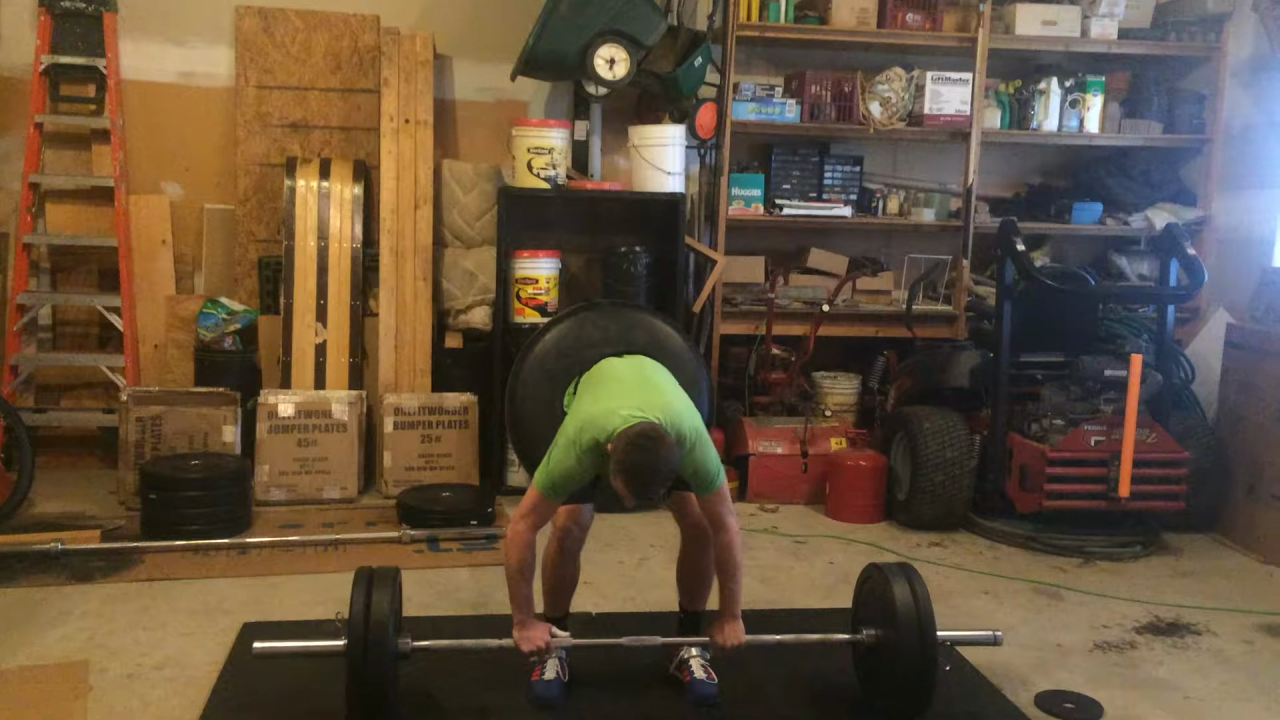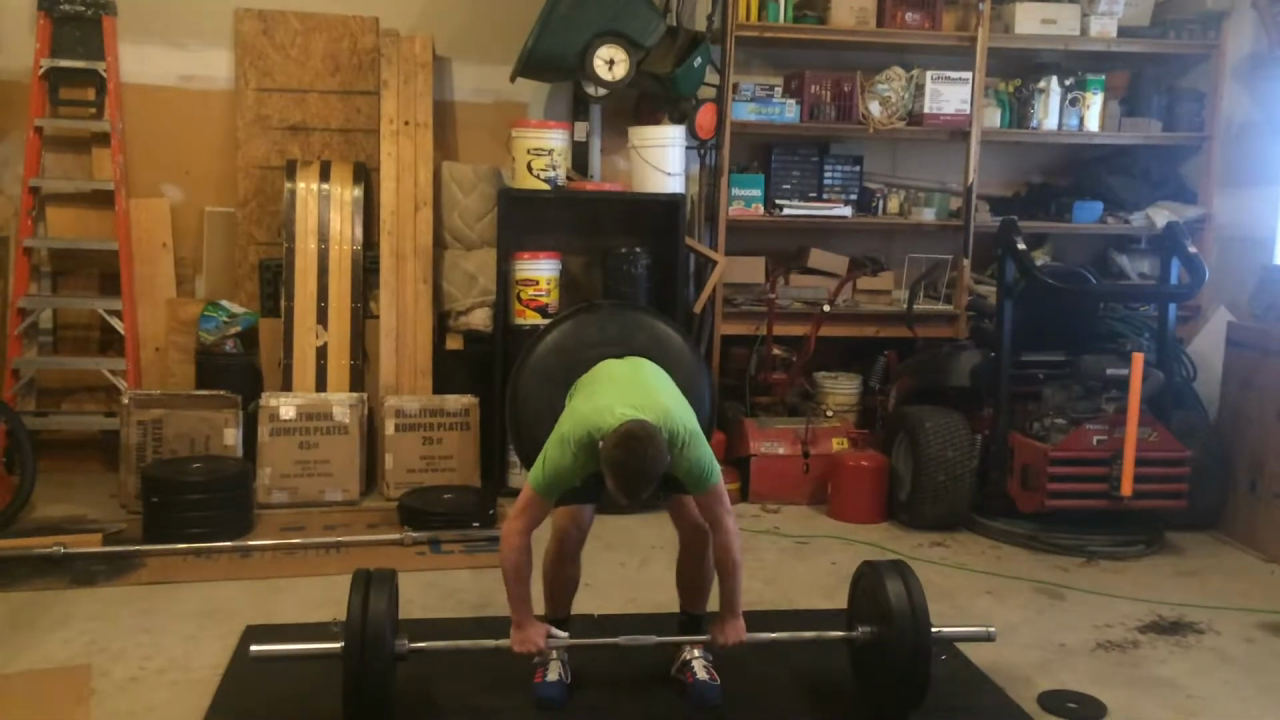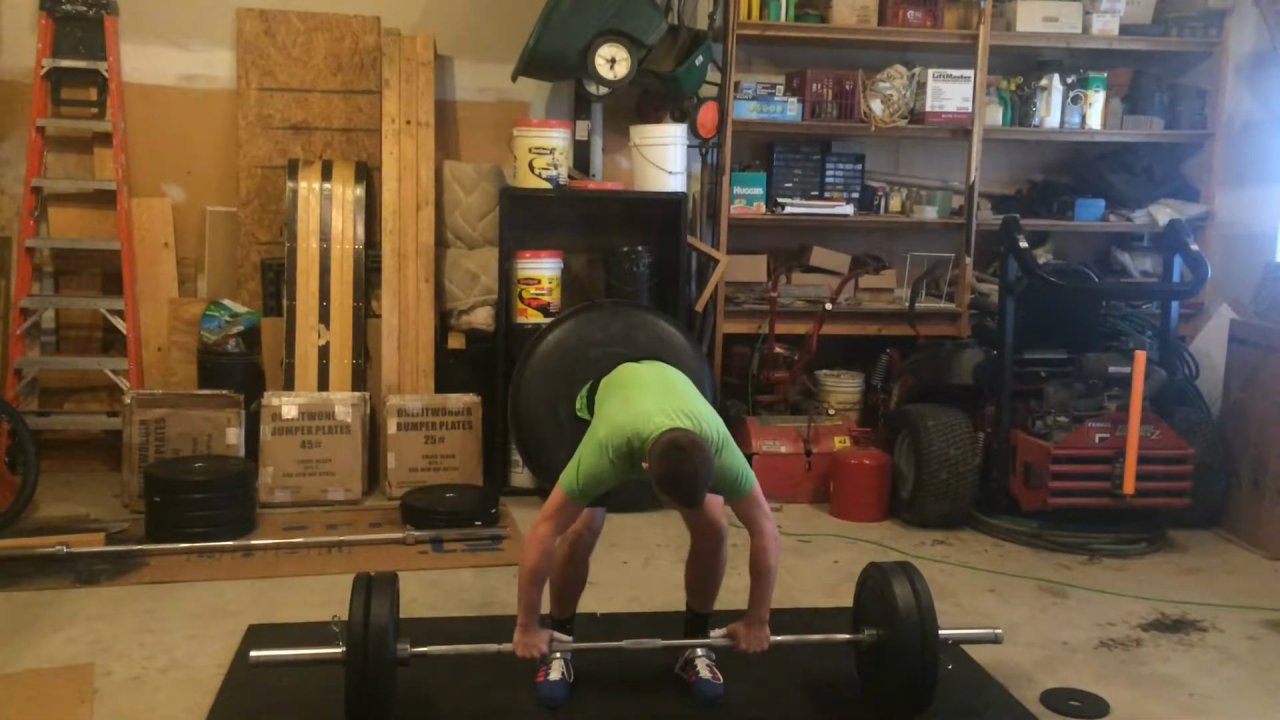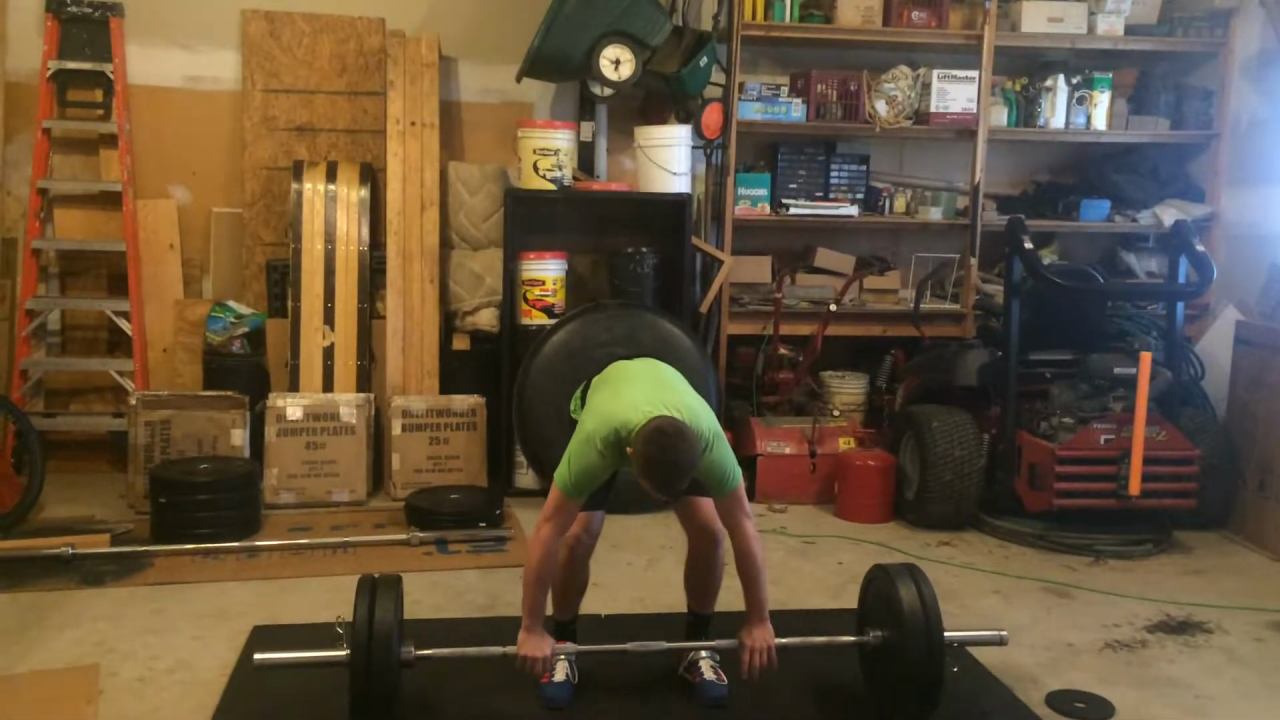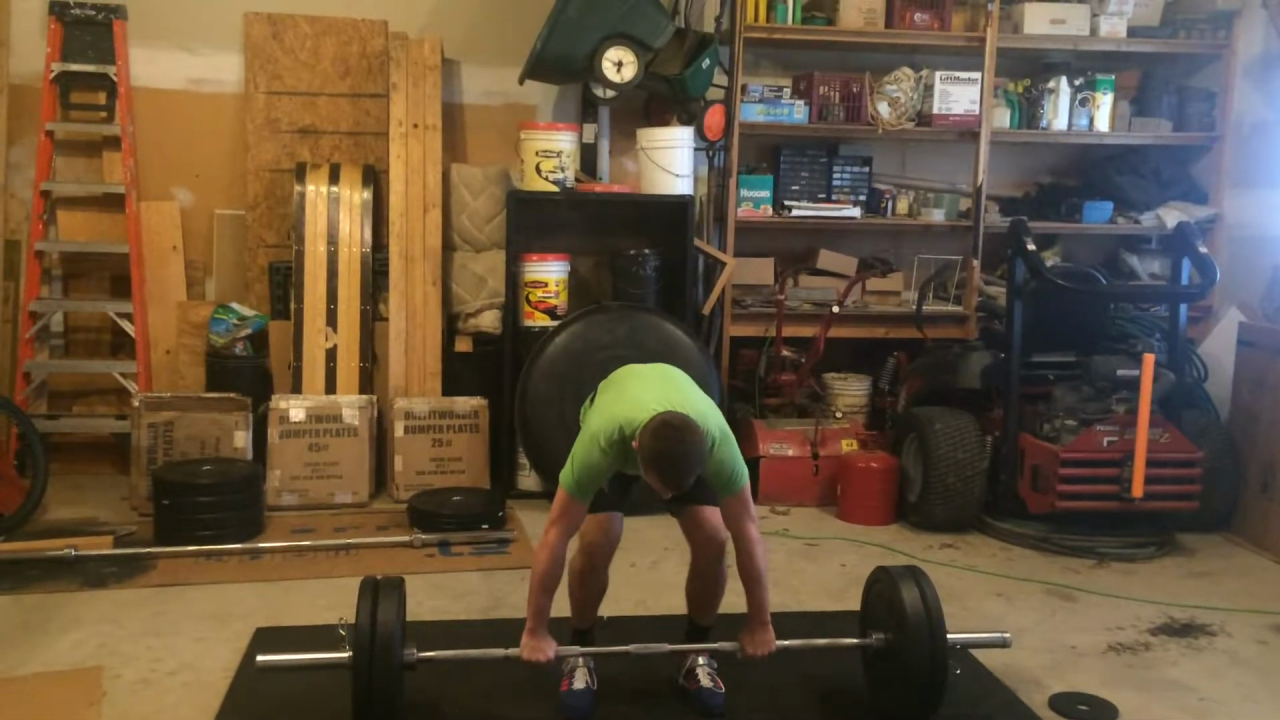
dt=1s
person 1, frame 1
left shoulder: (693, 444)
right shoulder: (578, 447)
left elbow: (725, 526)
right elbow: (521, 527)
left wrist: (731, 617)
right wrist: (524, 621)
left knee: (700, 527)
right knee: (567, 530)
left ankle: (689, 645)
right ankle: (553, 647)
person 1, frame 2
left shoulder: (685, 442)
right shoulder: (572, 443)
left elbow: (724, 525)
right elbow: (516, 527)
left wrist: (731, 616)
right wrist: (522, 621)
right hip: (588, 419)
left knee: (699, 528)
right knee: (568, 532)
left ankle: (691, 646)
right ankle: (554, 648)
person 1, frame 3
left shoulder: (719, 450)
right shoulder: (607, 449)
left elbow: (765, 530)
right elbow: (543, 532)
left wrist: (757, 621)
right wrist: (527, 626)
left knee: (713, 529)
right knee: (578, 533)
left ankle: (696, 644)
right ankle: (559, 645)
person 1, frame 4
left shoulder: (708, 441)
right shoulder: (595, 442)
left elbow: (742, 528)
right elbow: (548, 531)
left wrist: (758, 621)
right wrist: (532, 629)
left knee: (709, 532)
right knee: (577, 537)
left ankle: (698, 647)
right ankle: (563, 647)
person 1, frame 5
left shoulder: (717, 442)
right shoulder: (601, 441)
left elbow: (746, 532)
right elbow: (556, 535)
left wrist: (760, 624)
right wrist: (535, 630)
left hip: (680, 415)
right hip: (612, 428)
left knee: (712, 542)
right knee: (597, 543)
left ankle: (696, 653)
right ankle: (581, 652)
